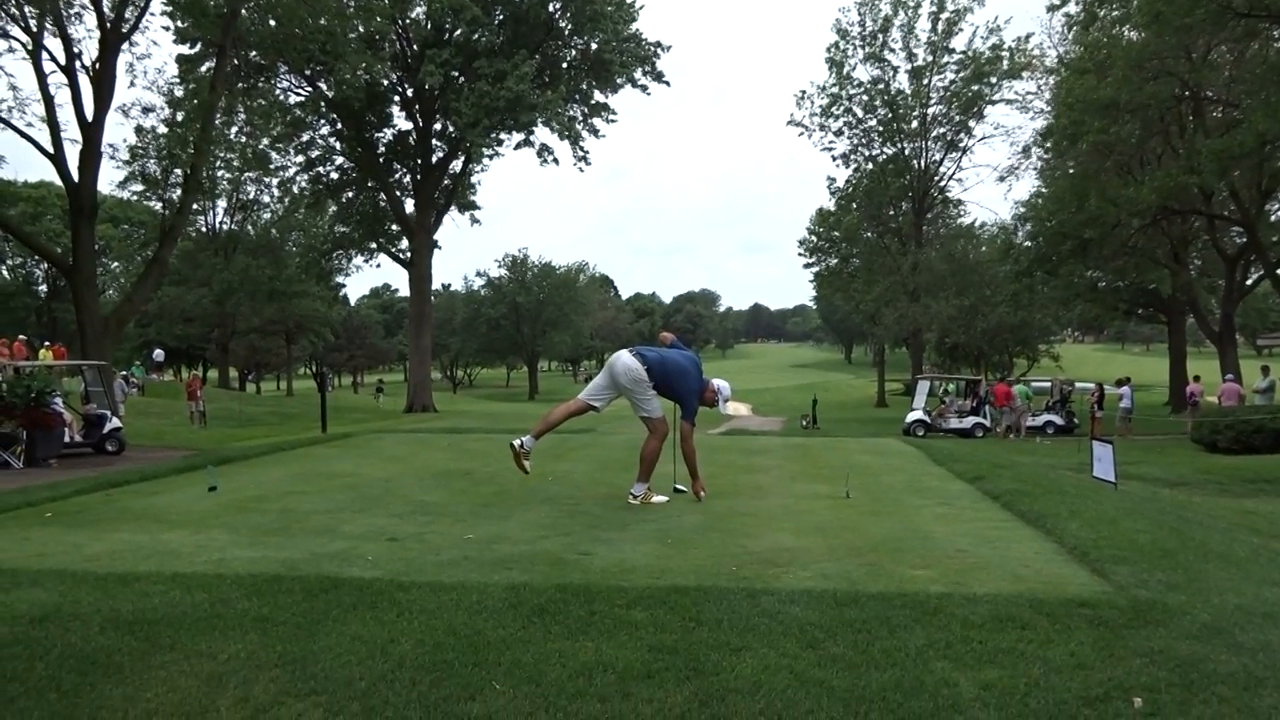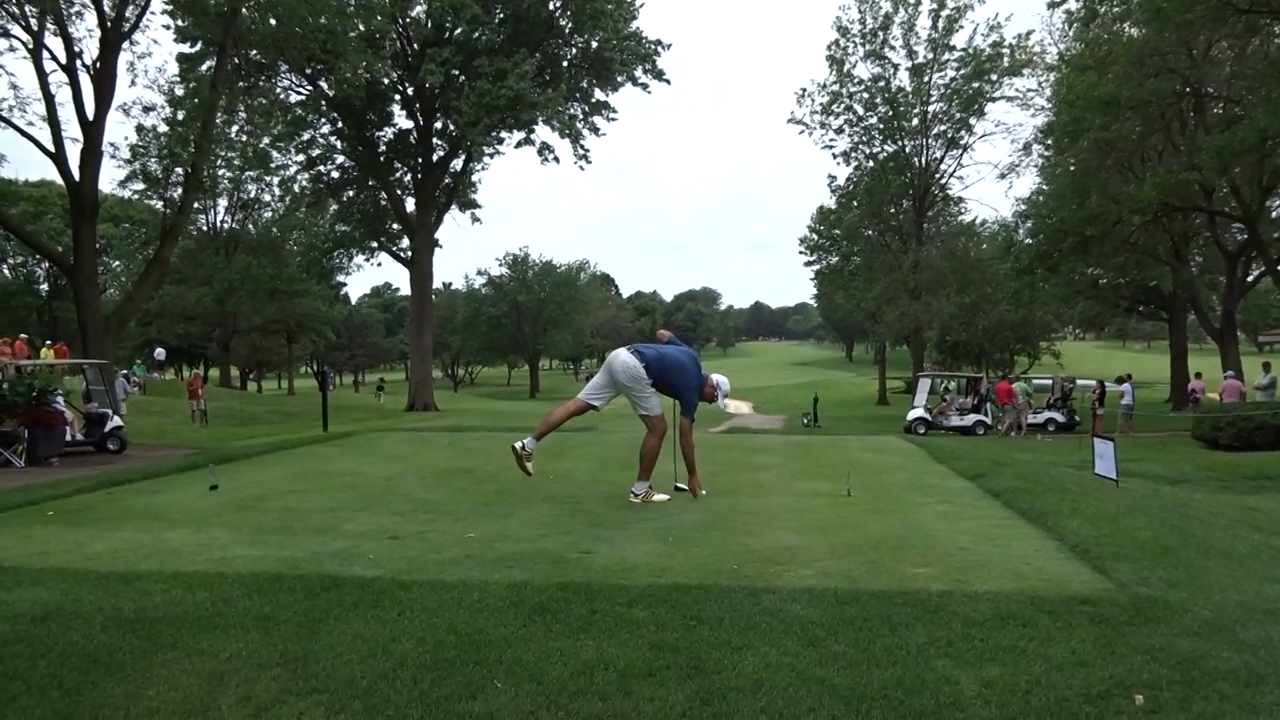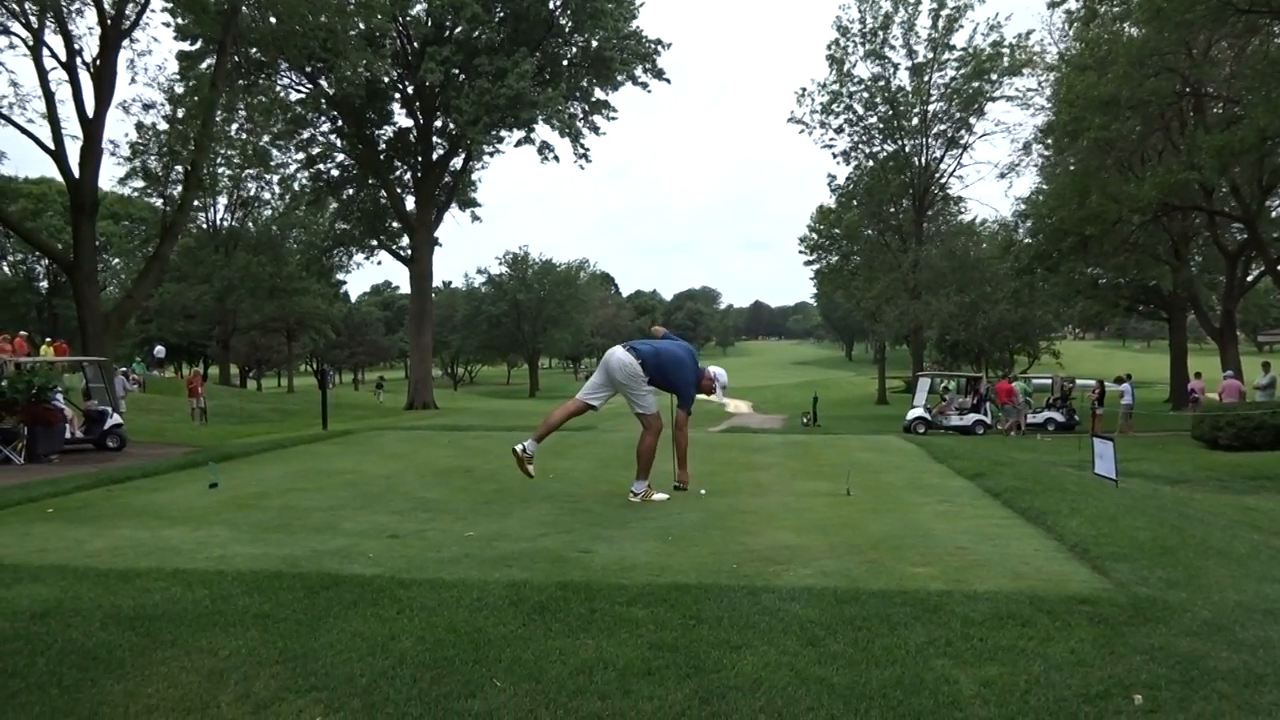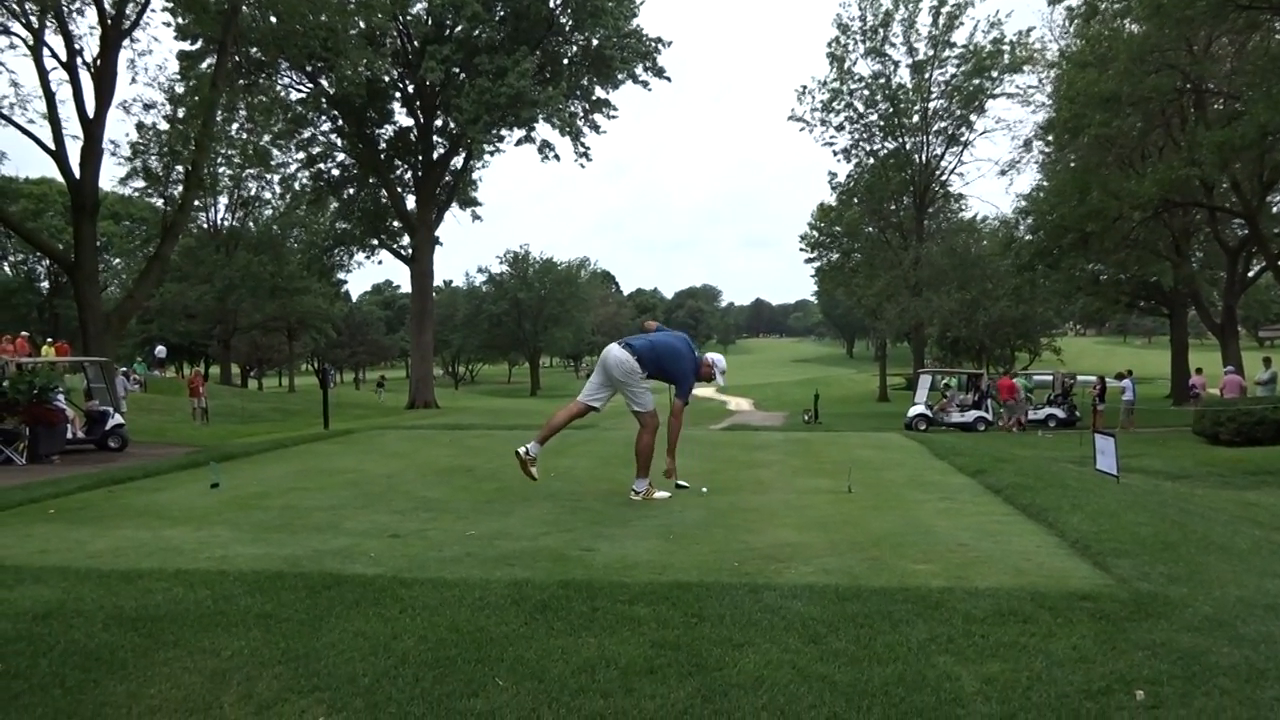
dt=0.1s
person 1, frame 1
left shoulder: (693, 362)
right shoulder: (692, 392)
left elbow: (664, 336)
right elbow: (686, 441)
right wrist: (696, 480)
left hip: (620, 359)
right hip: (634, 370)
left knee: (577, 405)
right knee: (659, 431)
left ankle: (526, 443)
right ankle: (639, 491)
person 1, frame 2
left shoulder: (692, 358)
right shoulder: (691, 387)
left elbow: (662, 333)
right elbow: (686, 437)
right wrist: (693, 476)
left hip: (619, 357)
right hip: (633, 368)
left knee: (577, 405)
right knee: (658, 428)
left ankle: (527, 445)
right ankle: (640, 490)
person 1, frame 3
left shoulder: (689, 352)
right shoulder: (689, 381)
left elbow: (657, 330)
right elbow: (680, 428)
right wrist: (683, 469)
left hip: (614, 355)
right hip: (629, 366)
left knee: (576, 405)
right knee: (653, 426)
left ankle: (528, 447)
right ankle: (640, 489)
person 1, frame 4
left shoulder: (685, 343)
right shoulder: (687, 370)
left elbow: (649, 324)
right elbow: (675, 417)
right wrist: (670, 457)
left hip: (612, 352)
right hip: (627, 363)
left knee: (579, 407)
right knee: (650, 424)
left ankle: (531, 450)
right ankle: (641, 487)
